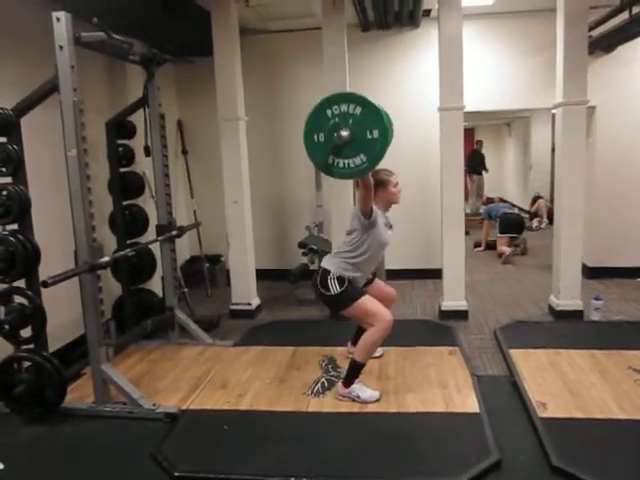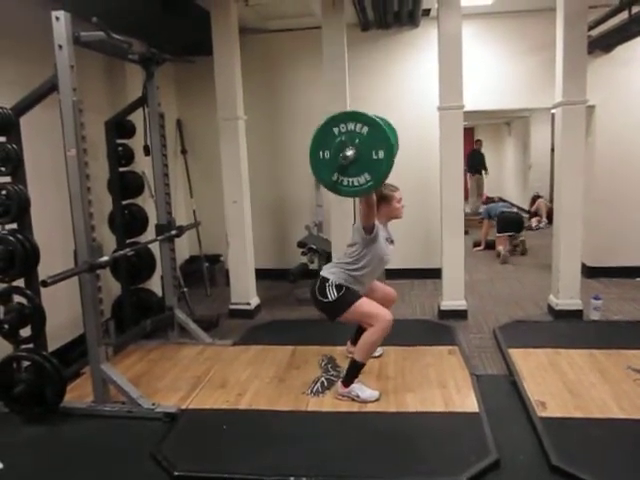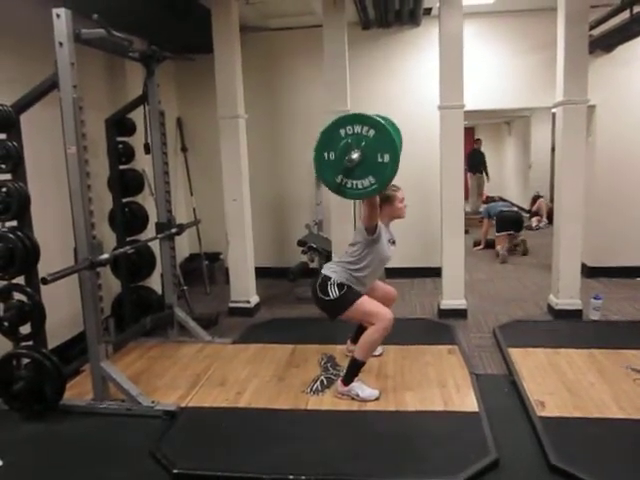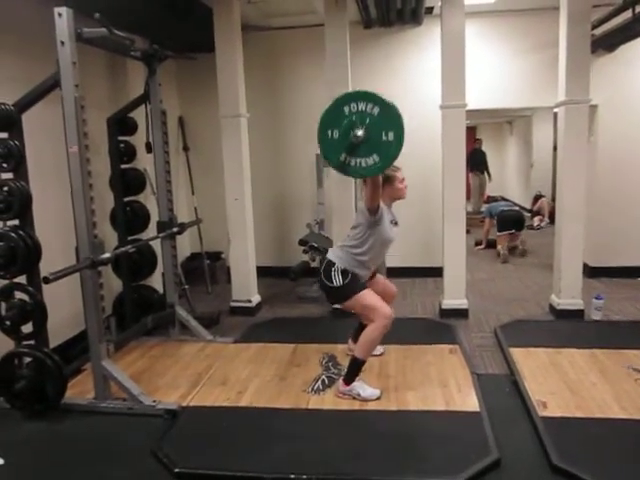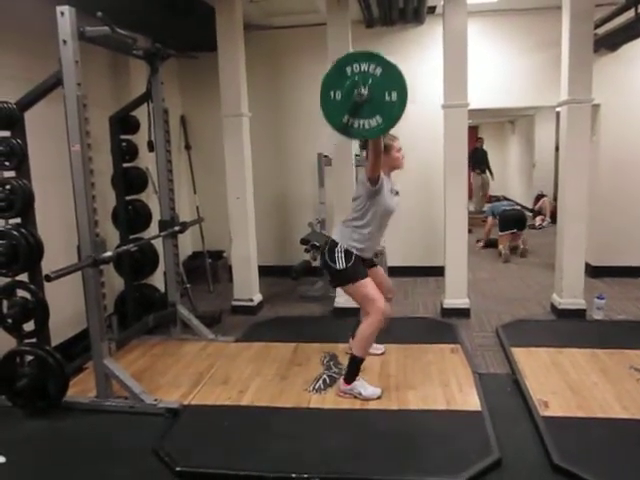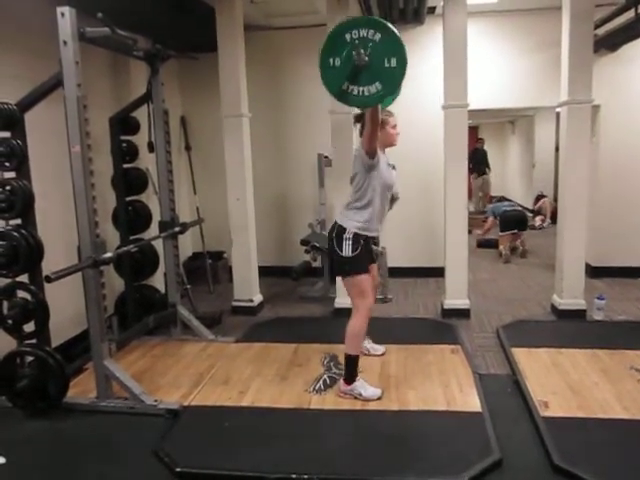
dt=0.2s
person 1, frame 1
left shoulder: (381, 213)
right shoulder: (368, 214)
left elbow: (369, 185)
right elbow: (365, 183)
left hip: (349, 275)
right hip: (332, 279)
left knee: (388, 297)
right knee: (383, 320)
left ankle: (356, 344)
right ankle: (348, 385)
person 1, frame 2
left shoulder: (382, 226)
right shoulder: (370, 229)
left elbow: (371, 200)
right elbow: (367, 200)
left hip: (346, 283)
right hip: (330, 287)
left knee: (389, 297)
right knee: (383, 320)
left ankle: (355, 344)
right ankle: (347, 384)
person 1, frame 3
left shoulder: (384, 226)
right shoulder: (373, 229)
left elbow: (371, 200)
right elbow: (371, 200)
left hip: (346, 282)
right hip: (331, 287)
left knee: (389, 296)
right knee: (384, 319)
left ankle: (355, 343)
right ankle: (347, 383)
person 1, frame 4
left shoulder: (387, 209)
right shoulder: (375, 210)
left elbow: (374, 181)
right elbow: (373, 181)
left hip: (352, 269)
right hip: (336, 273)
left knee: (389, 293)
right knee: (384, 316)
left ankle: (356, 342)
right ankle: (348, 383)
person 1, frame 5
left shoulder: (387, 180)
right shoulder: (374, 180)
left elbow: (376, 147)
right elbow: (374, 149)
left hip: (358, 251)
right hip: (341, 252)
left knee: (385, 290)
right knee: (379, 310)
left ankle: (358, 341)
right ankle: (349, 381)
person 1, frame 6
left shoulder: (381, 156)
right shoulder: (368, 155)
left elbow: (374, 122)
right elbow: (371, 121)
left hip: (363, 235)
right hip: (349, 236)
left knee: (372, 288)
right knee: (364, 305)
left ankle: (359, 340)
right ankle: (349, 382)
